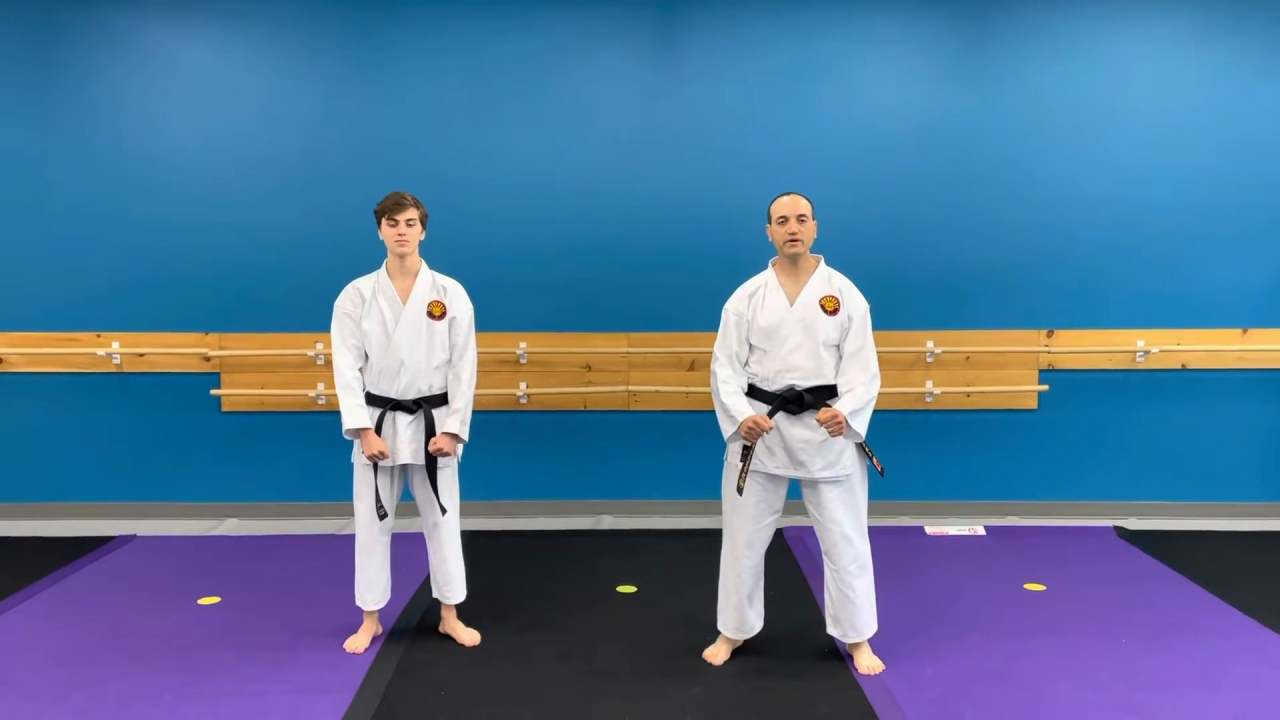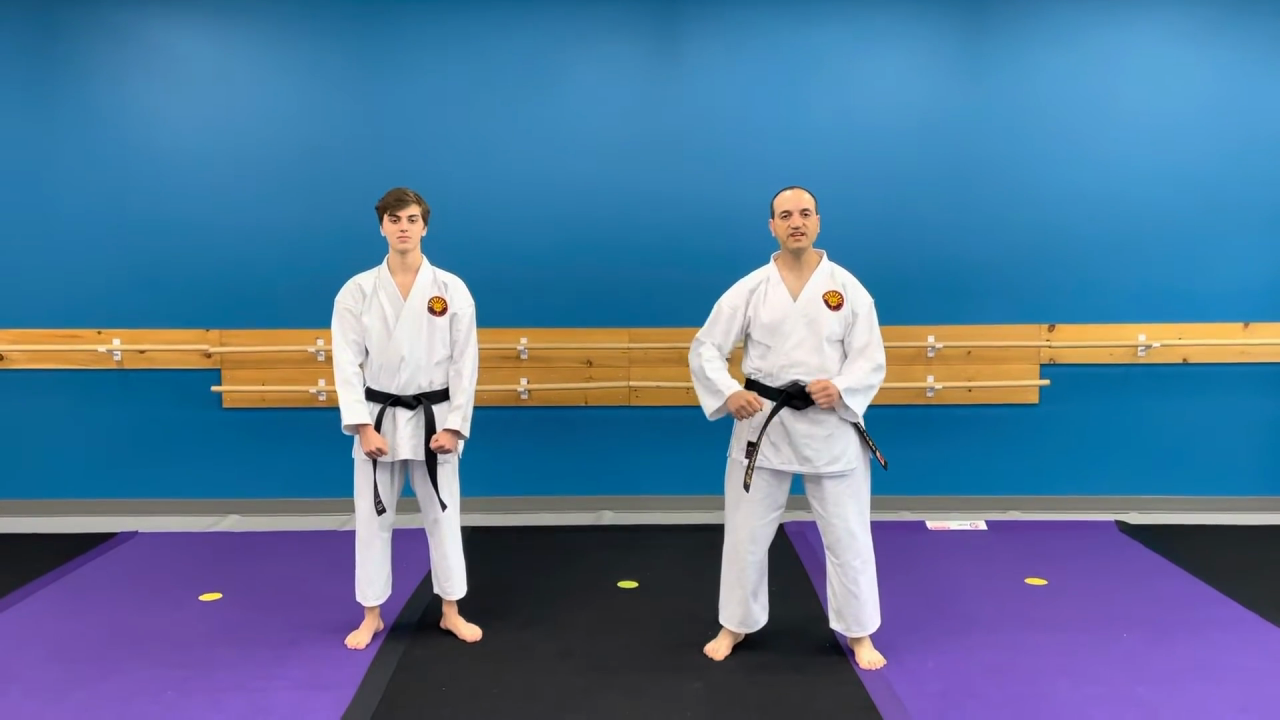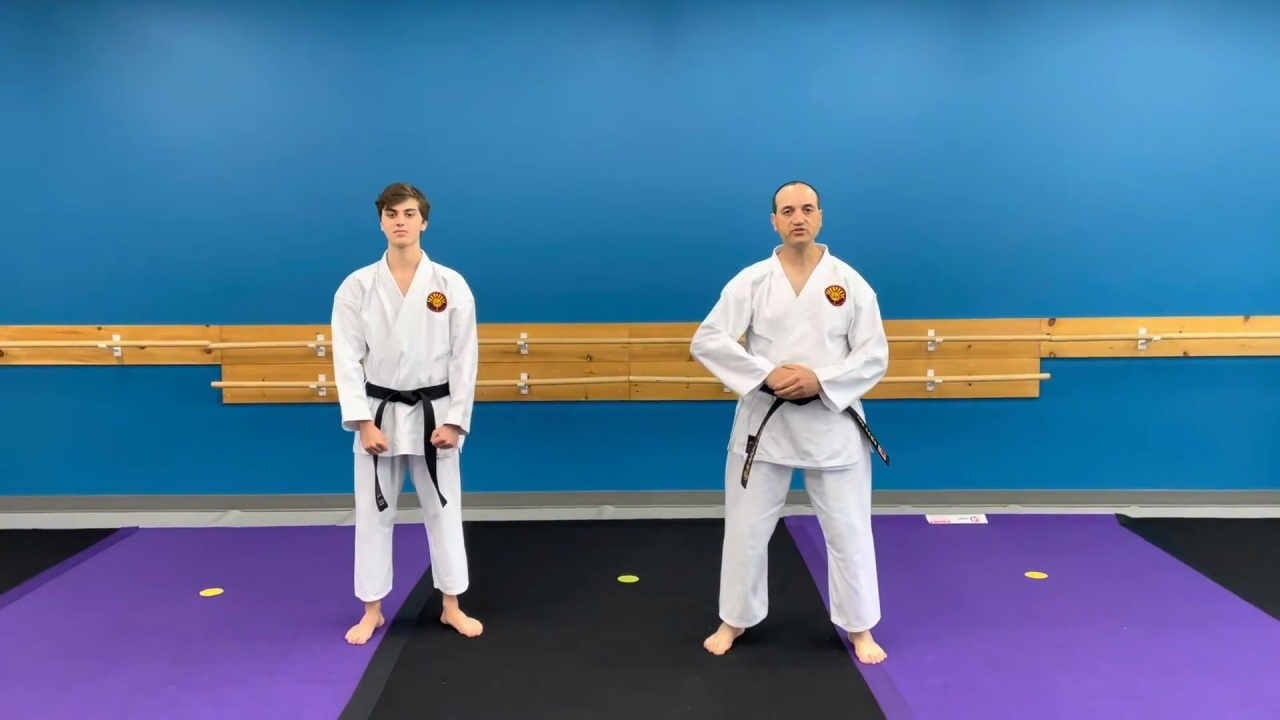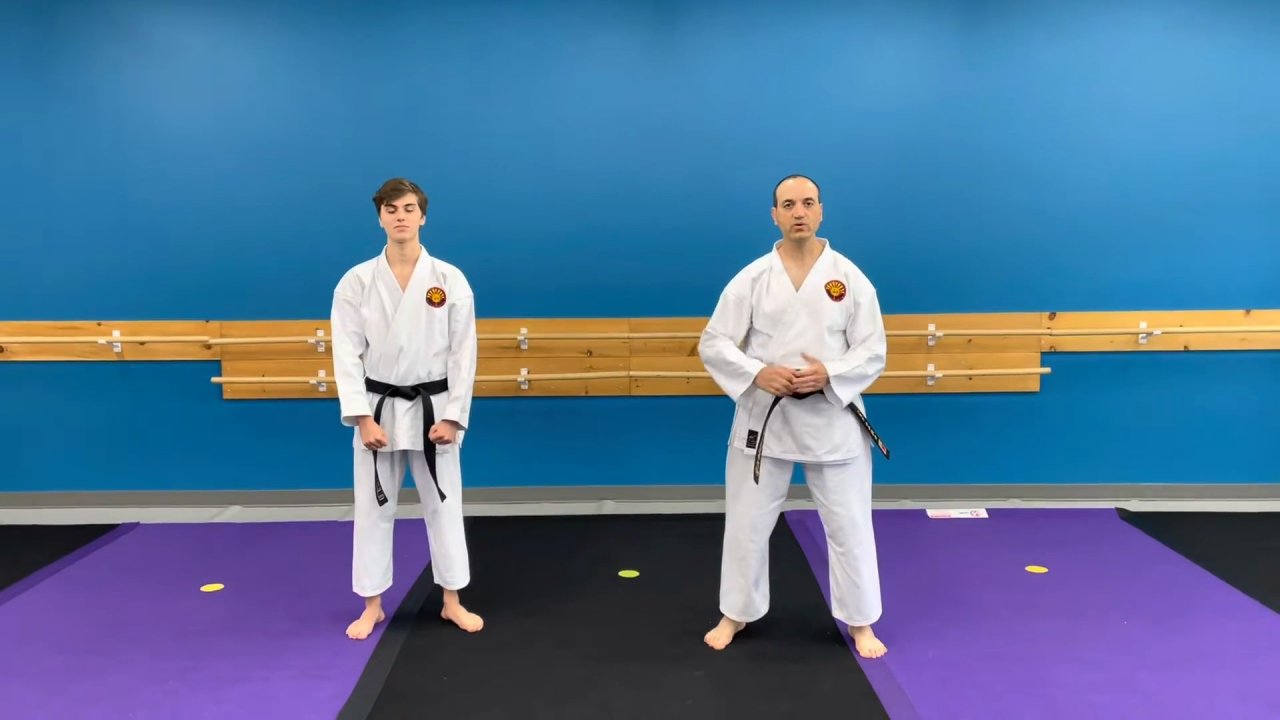
dt=0.4s
person 1, frame 1
left shoulder: (844, 292)
right shoulder: (747, 296)
left elbow: (863, 368)
right elbow: (726, 365)
left wrist: (846, 413)
right wrist: (741, 416)
left hip: (828, 429)
right hip: (761, 428)
left knee: (845, 539)
right knee: (744, 537)
left ankle: (857, 638)
right ankle: (733, 631)
person 1, frame 2
left shoulder: (847, 287)
right shoulder: (749, 289)
left elbow: (871, 358)
right elbow: (705, 348)
left wrist: (842, 390)
right wrist: (727, 392)
left hip: (830, 424)
right hip: (762, 422)
left knee: (848, 535)
right knee: (747, 532)
left ankle: (859, 633)
right ankle: (735, 625)
person 1, frame 3
left shoulder: (850, 282)
right shoulder: (750, 281)
left elbow: (874, 356)
right elbow: (706, 340)
left wrist: (820, 380)
right wrist: (765, 373)
left hip: (831, 419)
right hip: (764, 417)
left knee: (848, 530)
right knee: (746, 527)
left ankle: (859, 628)
right ankle: (735, 619)
person 1, frame 4
left shoulder: (849, 277)
right shoulder: (751, 279)
left elbow: (873, 351)
right elbow: (713, 342)
left wrist: (830, 375)
right wrist: (756, 373)
left hip: (832, 414)
right hip: (763, 414)
left knee: (849, 524)
right knee: (747, 521)
left ankle: (860, 622)
right ankle: (736, 614)
person 2, frame 1
left shoulder: (450, 293)
right shoulder: (356, 295)
left elbow: (463, 365)
right elbow: (347, 367)
left wrist: (452, 429)
right wrist: (364, 430)
left hip: (433, 422)
right hip: (379, 423)
left knee: (442, 518)
right knee: (372, 522)
left ankle: (450, 616)
right ankle: (370, 619)
person 2, frame 2
left shoulder: (451, 289)
right shoulder: (357, 291)
left elbow: (464, 362)
right elbow: (347, 362)
left wrist: (453, 426)
right wrist: (363, 426)
left hip: (434, 418)
right hip: (379, 418)
left knee: (442, 514)
right knee: (372, 517)
left ankle: (451, 611)
right ankle: (371, 615)
person 2, frame 3
left shoulder: (450, 284)
right shoulder: (357, 286)
left elbow: (464, 357)
right elbow: (347, 358)
left wrist: (454, 421)
right wrist: (363, 422)
left hip: (434, 413)
right hip: (379, 414)
left knee: (443, 509)
right knee: (373, 512)
left ankle: (451, 606)
right ankle: (372, 610)
person 2, frame 4
left shoulder: (449, 279)
right shoulder: (356, 281)
left elbow: (463, 352)
right elbow: (347, 354)
left wrist: (452, 416)
right wrist: (363, 417)
left hip: (433, 408)
right hip: (379, 409)
left knee: (443, 504)
right knee: (373, 507)
left ankle: (452, 601)
right ankle: (372, 605)
